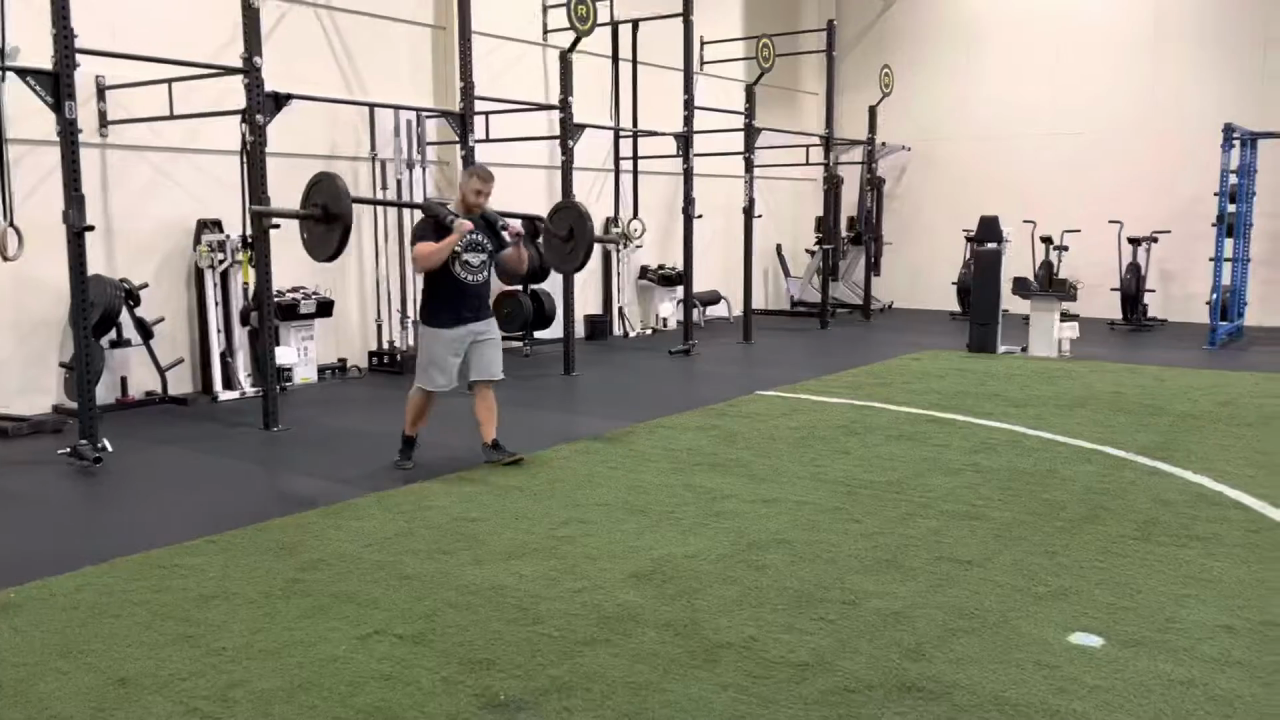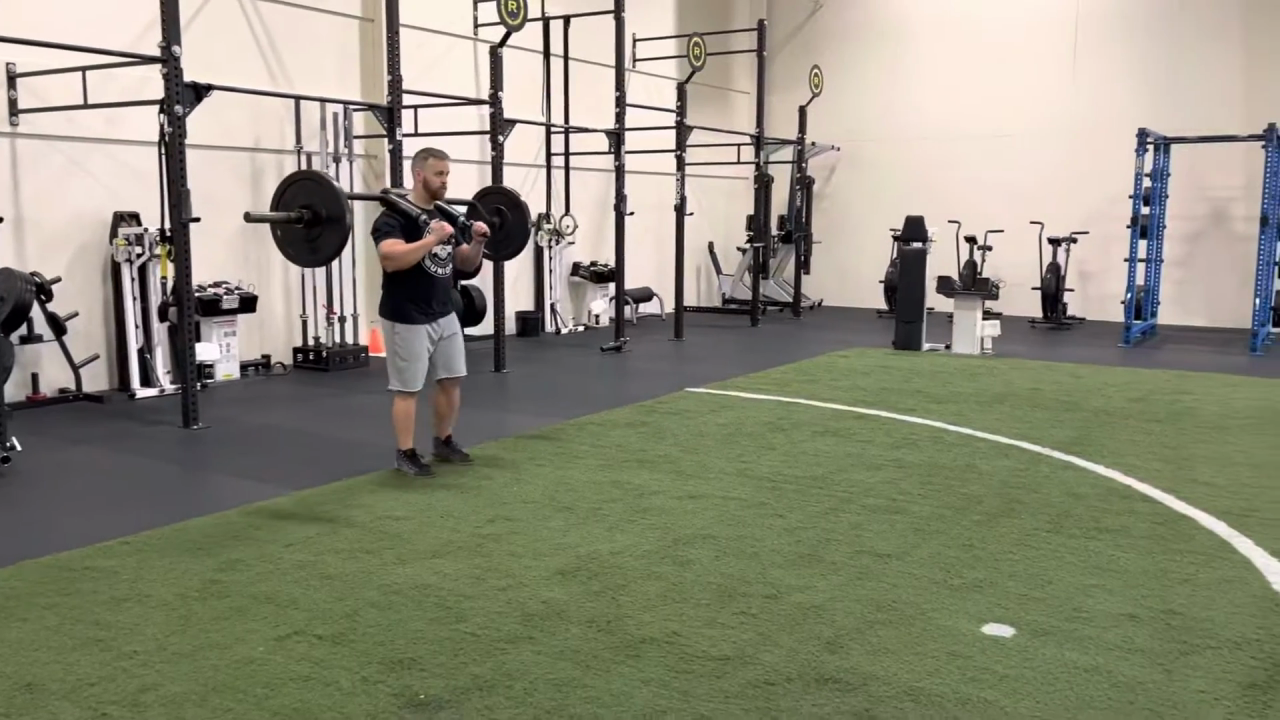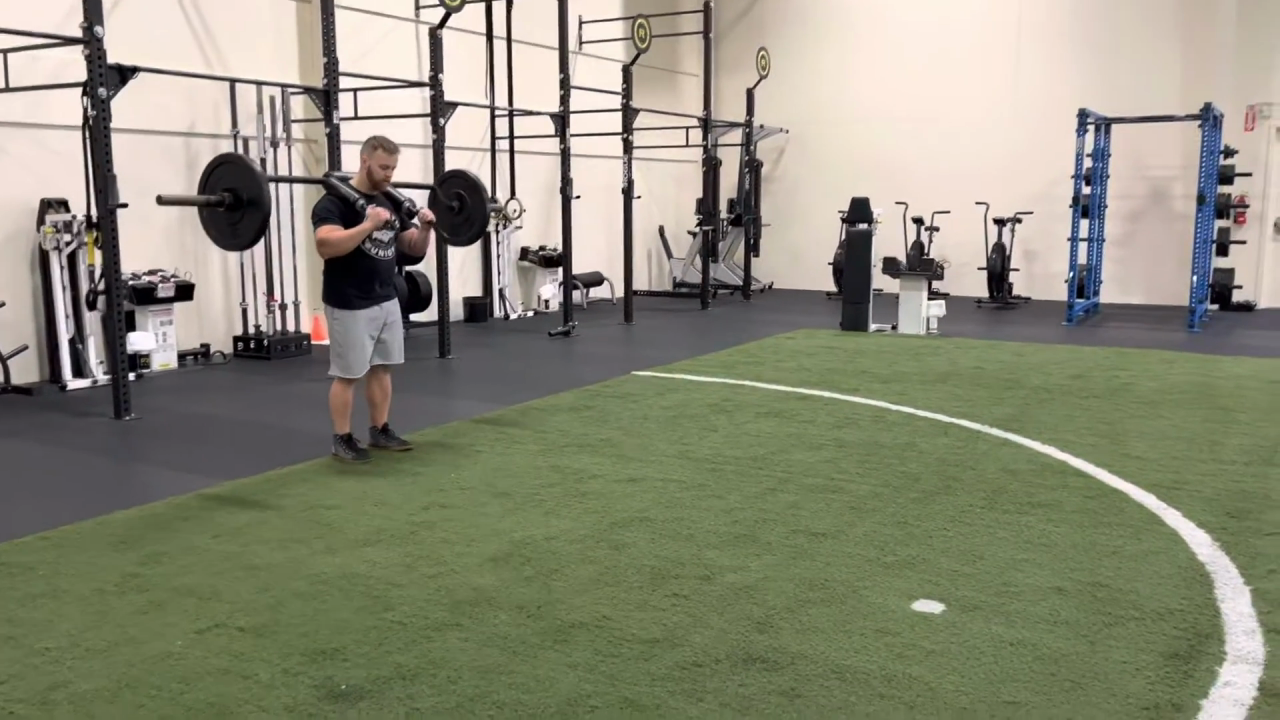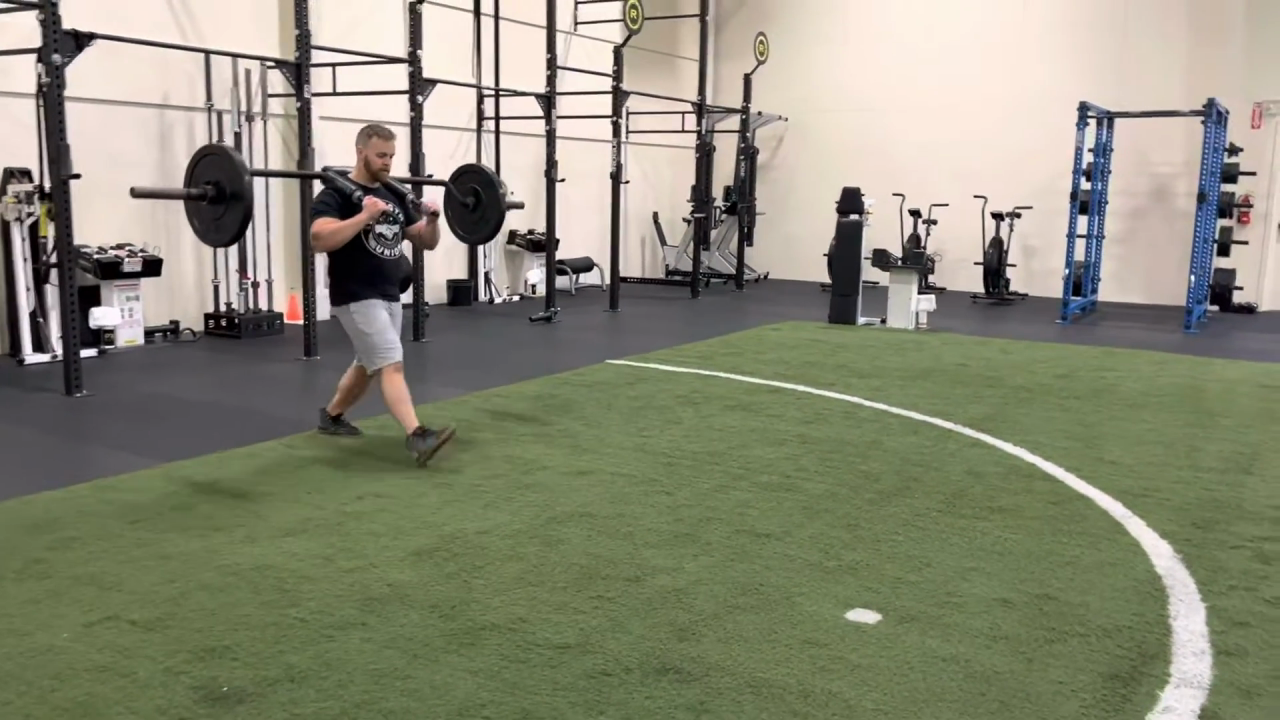
dt=1s
person 1, frame 1
left shoulder: (489, 225)
right shoulder: (433, 224)
left elbow: (518, 266)
right elbow: (421, 263)
left wrist: (518, 243)
right wrist: (456, 237)
left hip: (482, 320)
right hip: (442, 323)
left knee: (485, 383)
right knee: (428, 387)
left ankle: (490, 445)
right ankle: (407, 442)
person 1, frame 2
left shoulder: (444, 216)
right shoulder: (395, 218)
left elbow: (467, 263)
right elbow: (391, 259)
left wrist: (478, 242)
right wrist: (433, 238)
left hip: (444, 315)
right hip: (407, 319)
left knee: (450, 381)
right knee: (407, 388)
left ankle: (444, 442)
right ankle: (406, 454)
person 1, frame 3
left shoulder: (390, 203)
right shoulder: (335, 202)
left elbow: (416, 248)
right elbow: (325, 245)
left wrist: (424, 228)
right wrist: (368, 225)
left hip: (386, 300)
right hip: (350, 305)
left knee: (382, 368)
right knee: (347, 374)
left ankle: (381, 430)
right ankle: (342, 439)
person 1, frame 4
left shoulder: (393, 196)
right shoulder: (335, 195)
left elbow: (426, 242)
right elbow: (320, 239)
left wrist: (431, 219)
right wrist: (364, 216)
left hip: (389, 296)
right hip: (356, 297)
left knee: (368, 364)
right knee: (391, 364)
left ankle: (332, 417)
right ankle: (416, 435)
